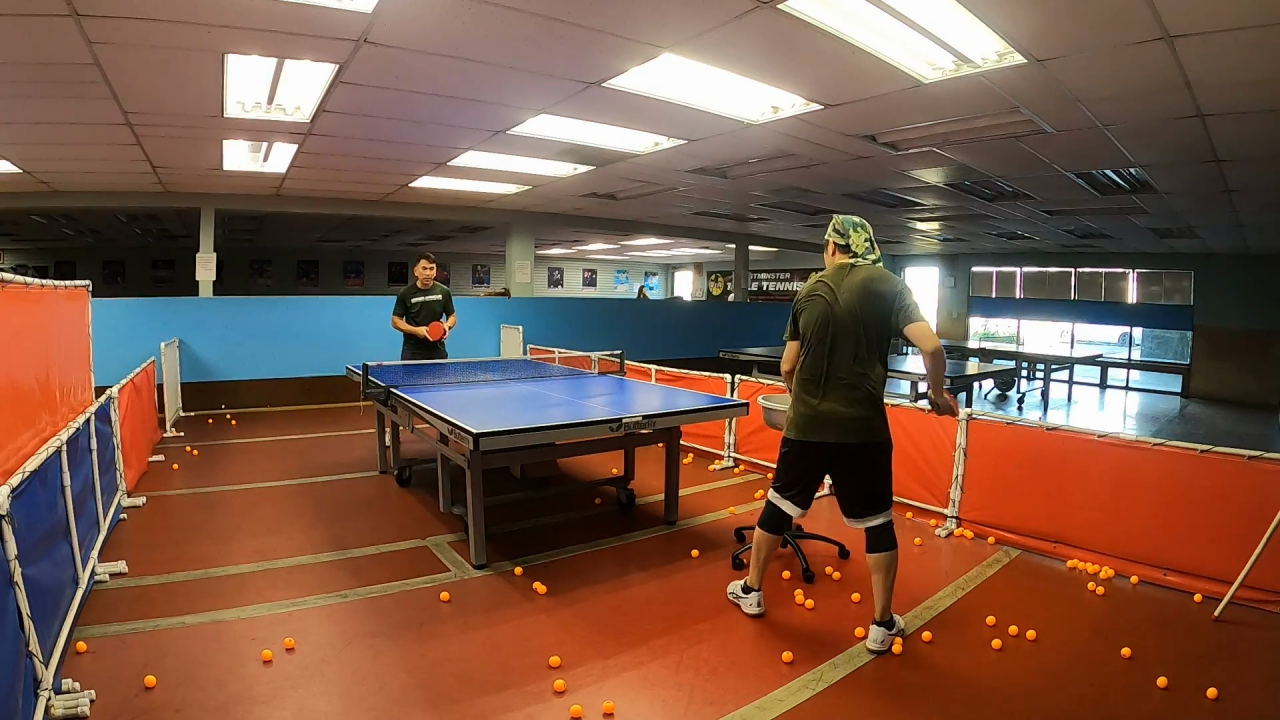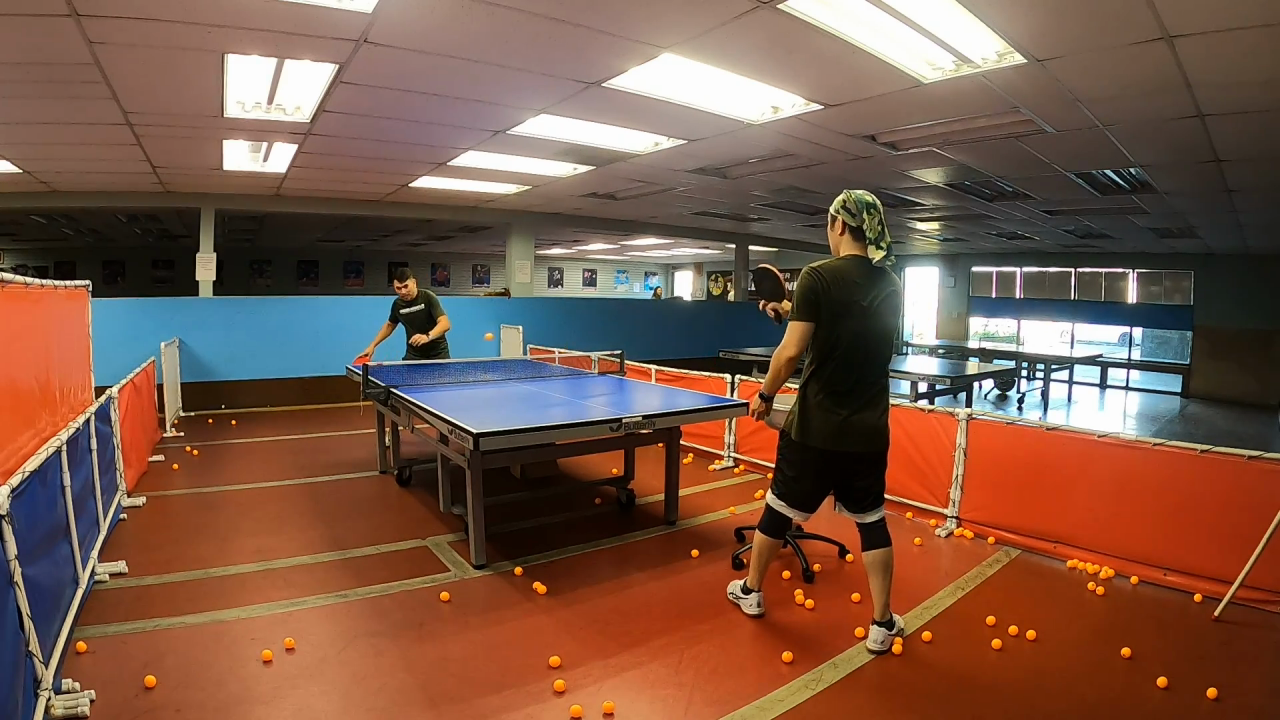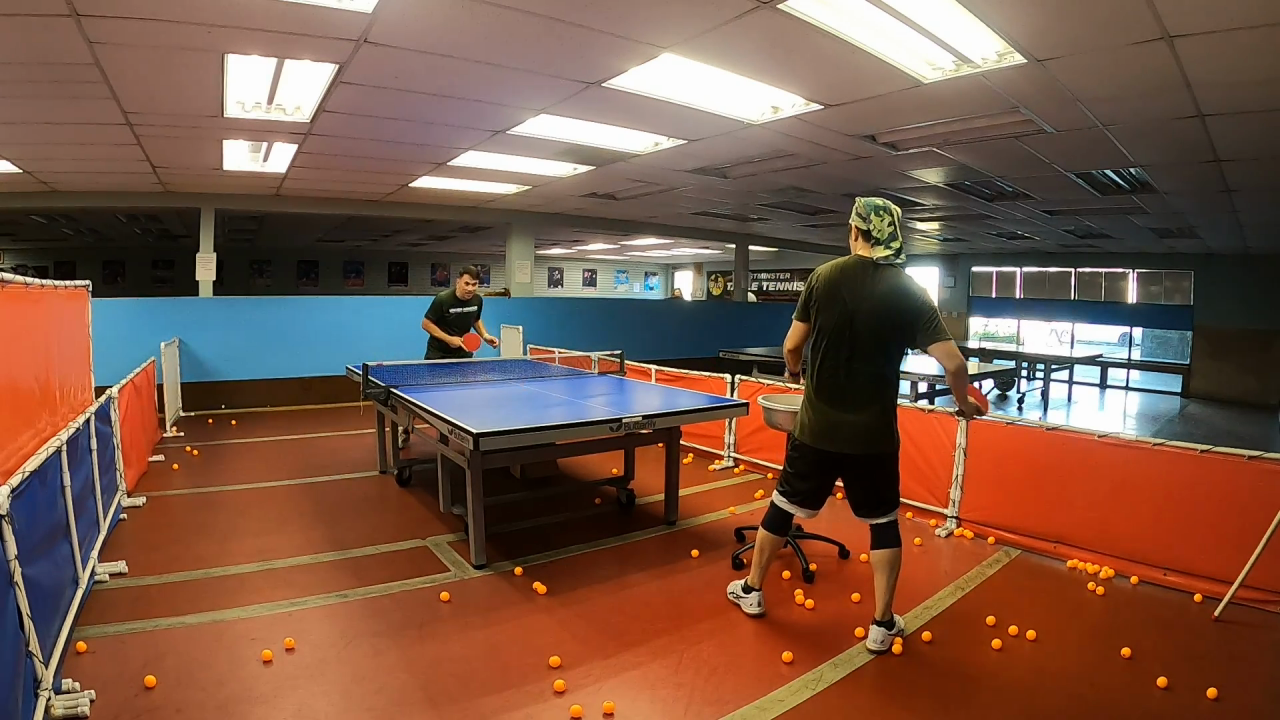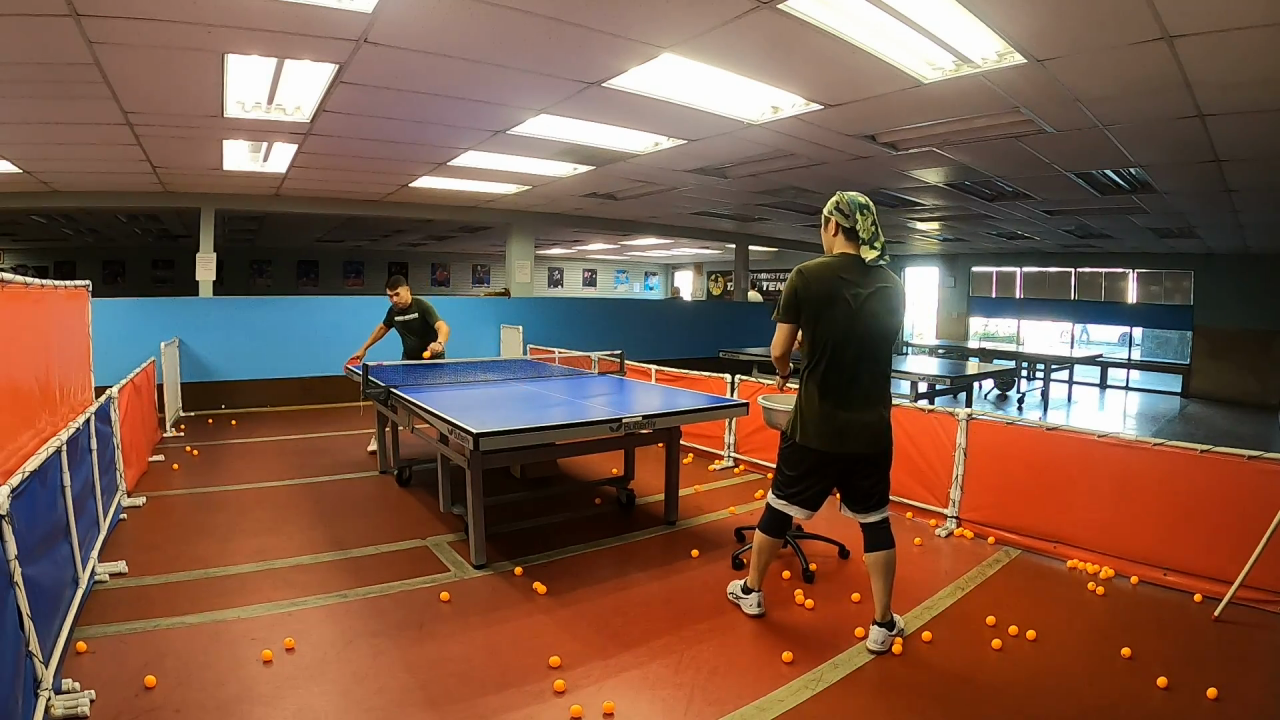
dt=1s
person 1, frame 1
left shoulder: (810, 289)
right shoulder: (887, 285)
left elbow: (789, 365)
right elbow: (931, 347)
right wrist: (939, 395)
left hip: (806, 423)
right hip: (862, 426)
left knee: (780, 506)
right knee: (877, 522)
left ankle: (751, 590)
right ankle: (882, 625)
person 1, frame 2
left shoulder: (818, 276)
right shoulder: (891, 286)
left elbow: (791, 352)
left wrist: (765, 395)
right wrist: (792, 310)
left hip: (815, 426)
right hip: (869, 430)
left knee: (780, 508)
right knee: (871, 521)
left ankle: (751, 590)
right ankle: (882, 625)
person 1, frame 3
left shoulder: (823, 276)
right shoulder: (909, 294)
left elbow: (793, 344)
right elbow: (953, 362)
left wrist: (793, 369)
right wrist: (963, 402)
left hip: (816, 428)
right hip: (873, 434)
left knee: (783, 506)
right knee: (882, 523)
left ankle: (751, 589)
right ankle: (883, 625)
person 1, frame 4
left shoulder: (807, 276)
right shoulder: (892, 286)
left elbow: (779, 350)
left wrist: (785, 373)
left hip: (815, 426)
right hip: (872, 428)
left knee: (781, 507)
right knee: (875, 520)
left ankle: (751, 591)
right ankle: (883, 625)
